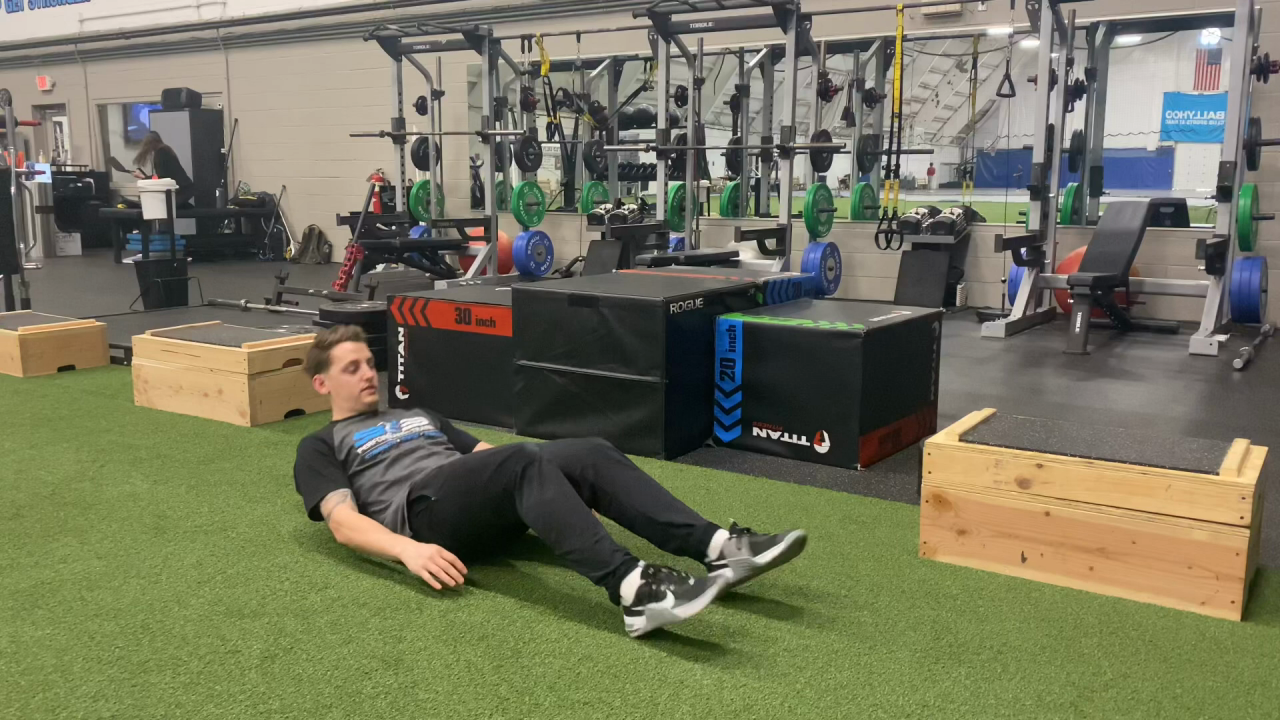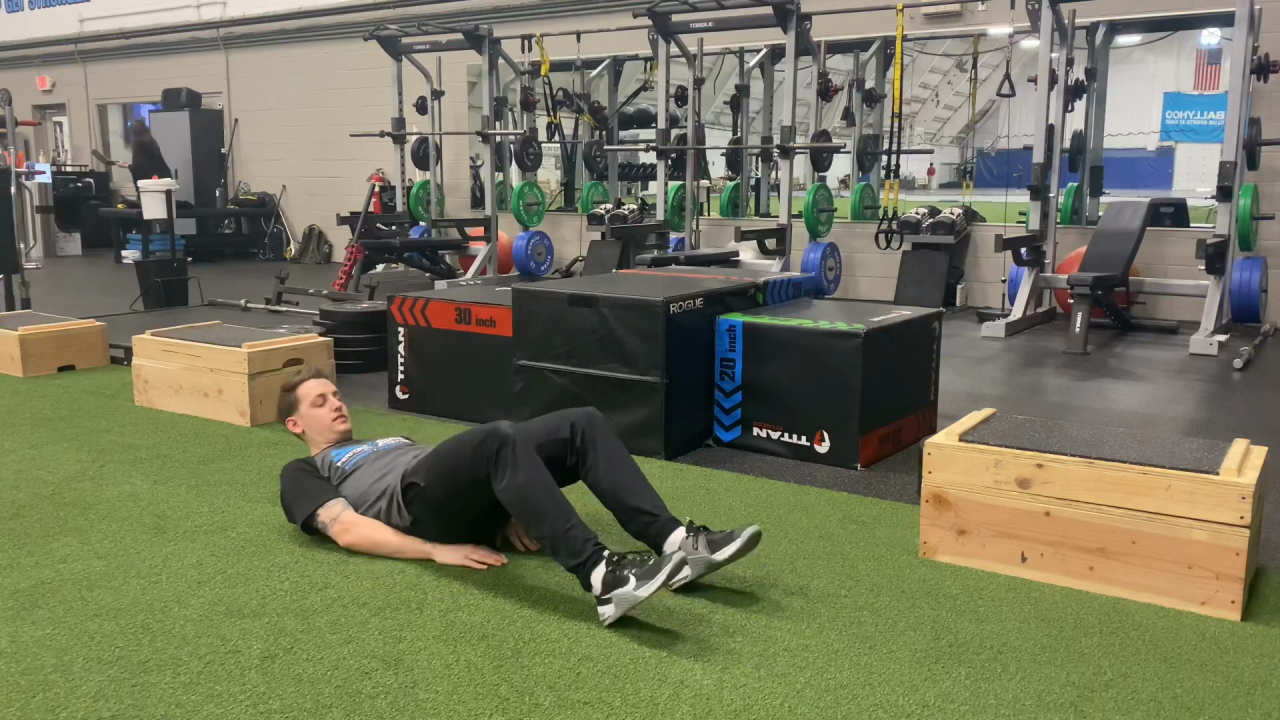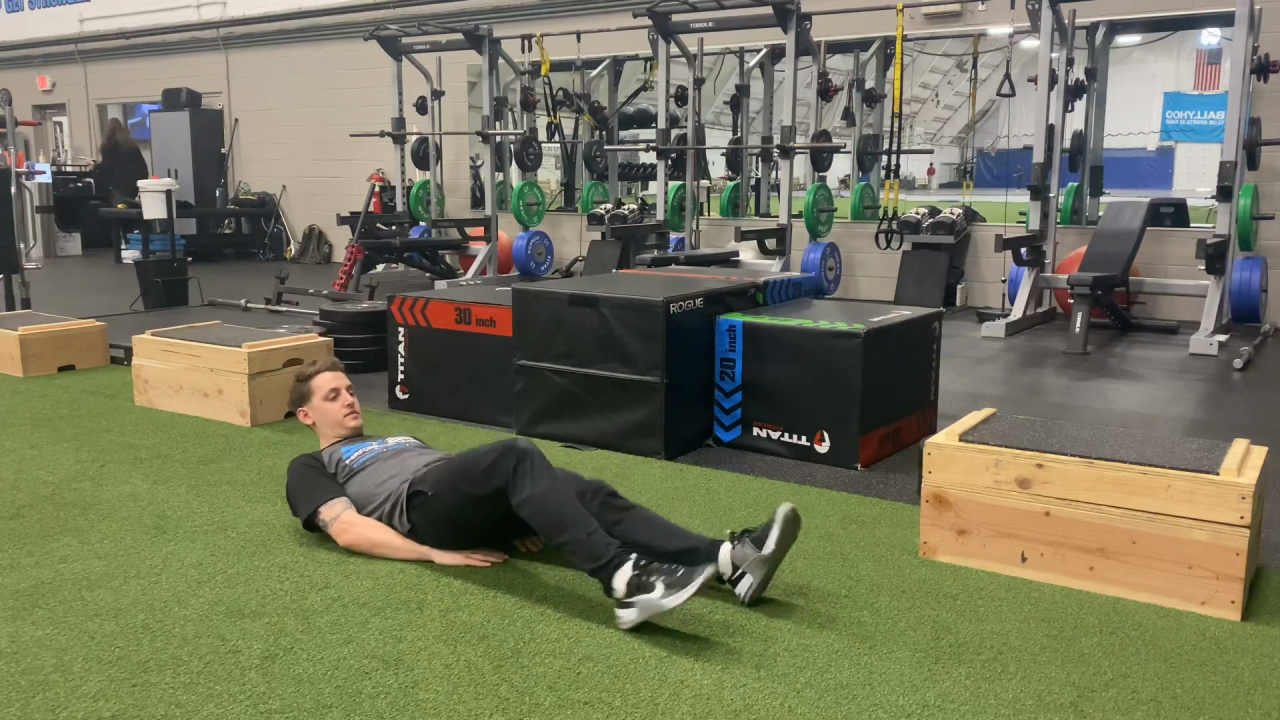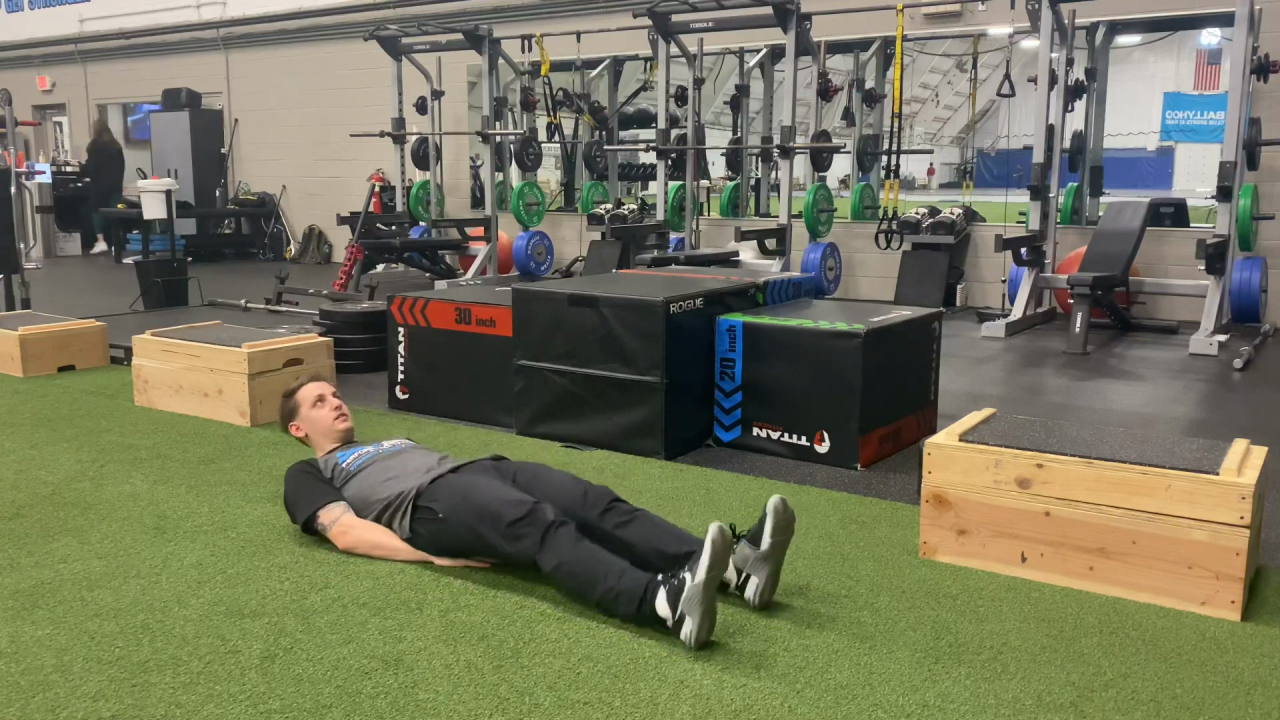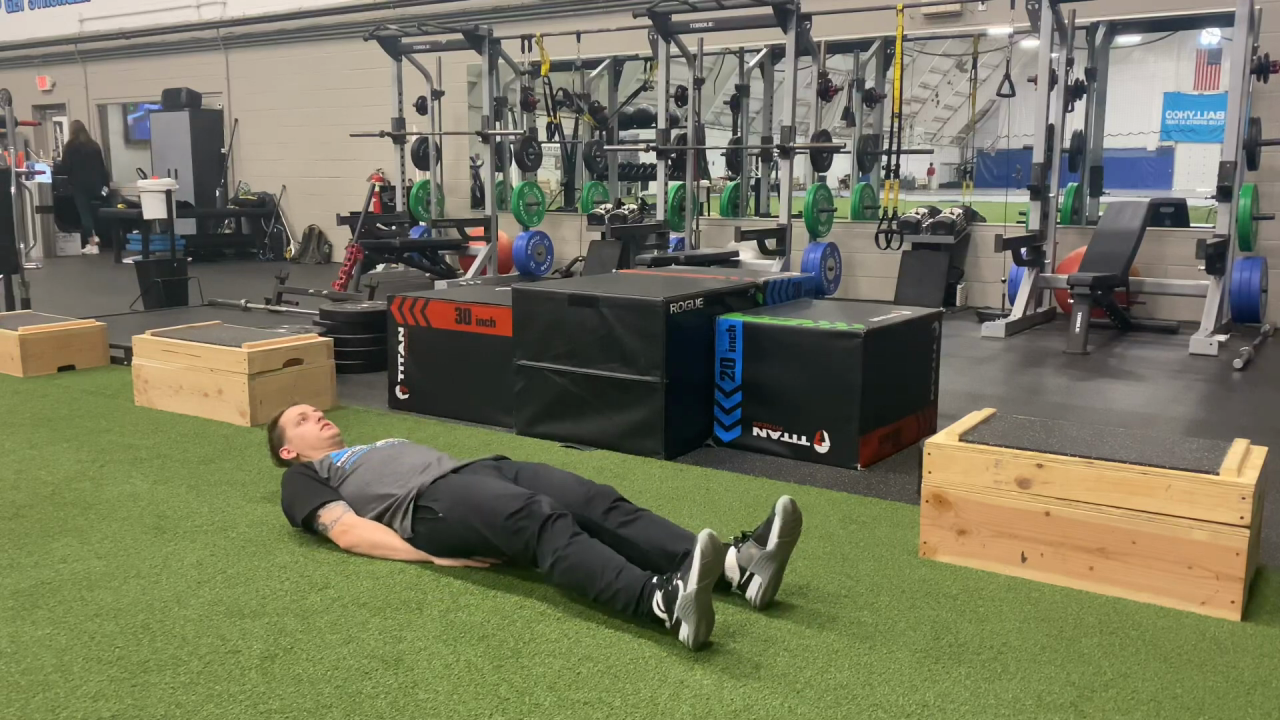
dt=0.5s
person 1, frame 1
left shoulder: (419, 417)
right shoulder: (320, 449)
left elbow: (486, 454)
right elbow: (344, 522)
left wrist: (554, 492)
right wrist: (411, 551)
left hip: (493, 516)
right hip: (424, 511)
left knee: (590, 457)
right knee: (524, 461)
left ankle: (720, 548)
right ankle: (636, 590)
person 1, frame 2
left shoulder: (391, 441)
right shoulder: (303, 473)
right elbow: (347, 531)
left wrist: (506, 516)
right wrist: (436, 550)
left hip: (476, 499)
right hip: (419, 503)
left knee: (583, 425)
right knee: (500, 438)
left ankle: (675, 542)
right ankle: (601, 575)
person 1, frame 3
left shoulder: (400, 439)
right shoulder: (310, 469)
right elbow: (348, 530)
left wrist: (508, 521)
right wrist: (436, 552)
left hip: (471, 478)
right hip: (423, 502)
left knee: (592, 496)
right knee: (518, 455)
left ankle: (729, 559)
right ankle: (626, 582)
person 1, frame 4
left shoulder: (390, 443)
right shoulder: (308, 476)
right elbow: (346, 533)
right wrist: (434, 554)
right hip: (429, 505)
left knee: (597, 506)
right knee: (544, 530)
left ankle: (733, 566)
right ankle: (669, 602)
person 1, frame 5
left shoulder: (382, 446)
right shoulder: (305, 480)
right elbow: (348, 532)
right wrist: (433, 555)
right hip: (430, 504)
left knee: (599, 505)
right knee: (542, 522)
left ankle: (736, 564)
right ankle: (664, 601)
